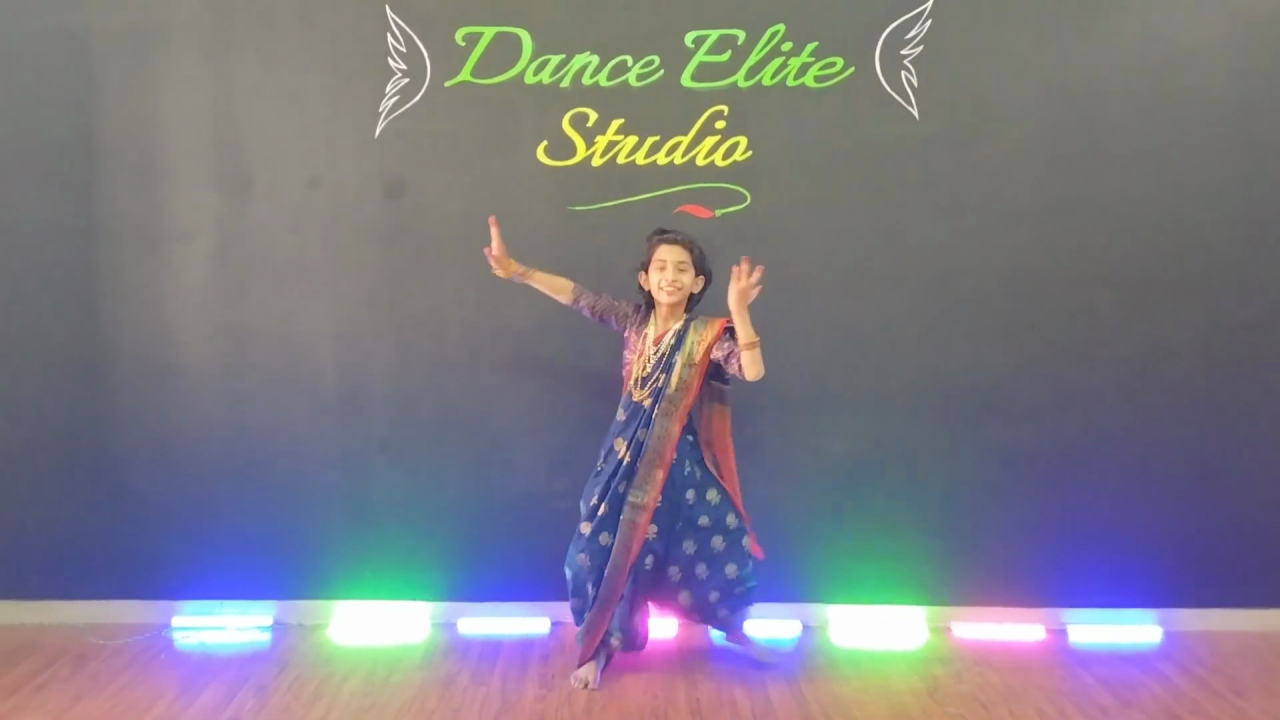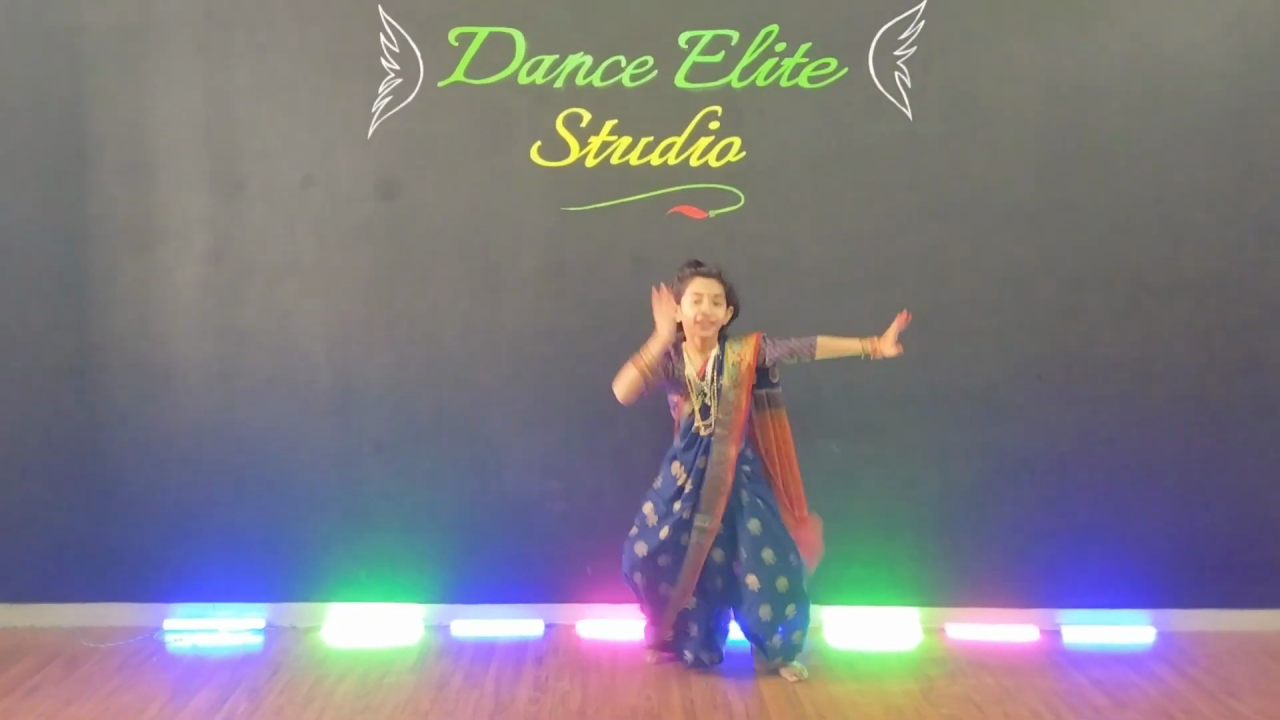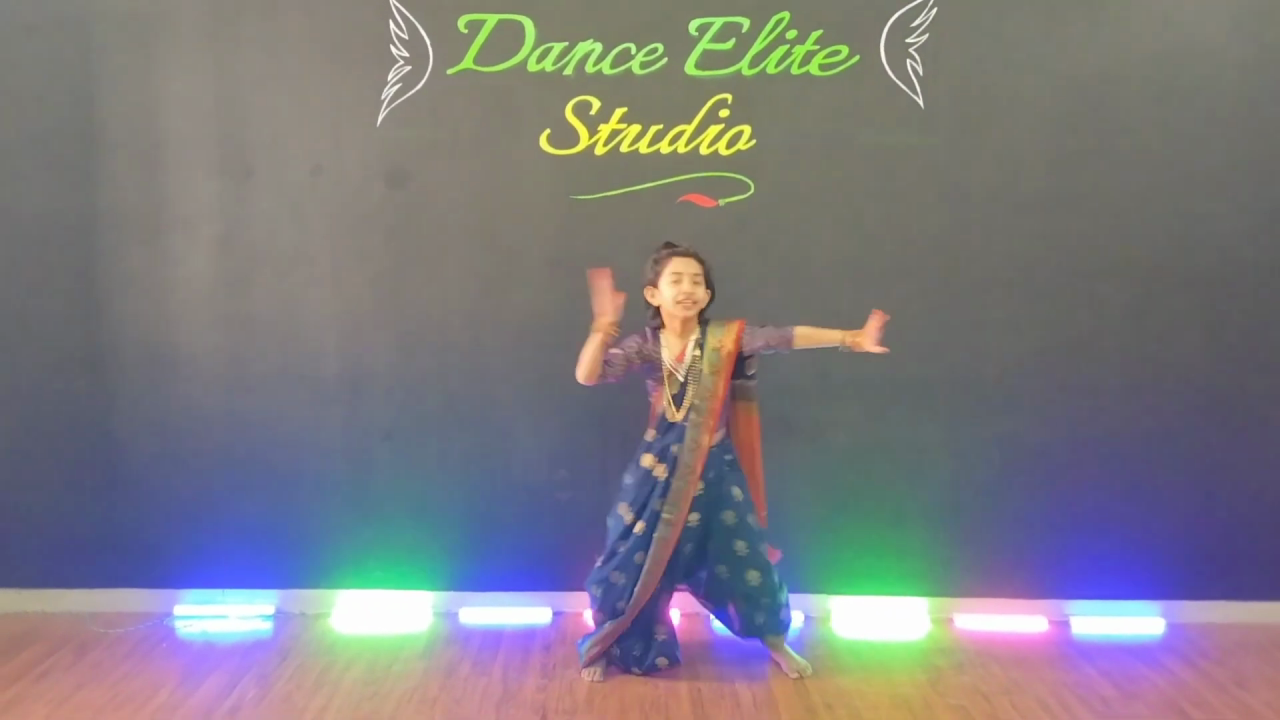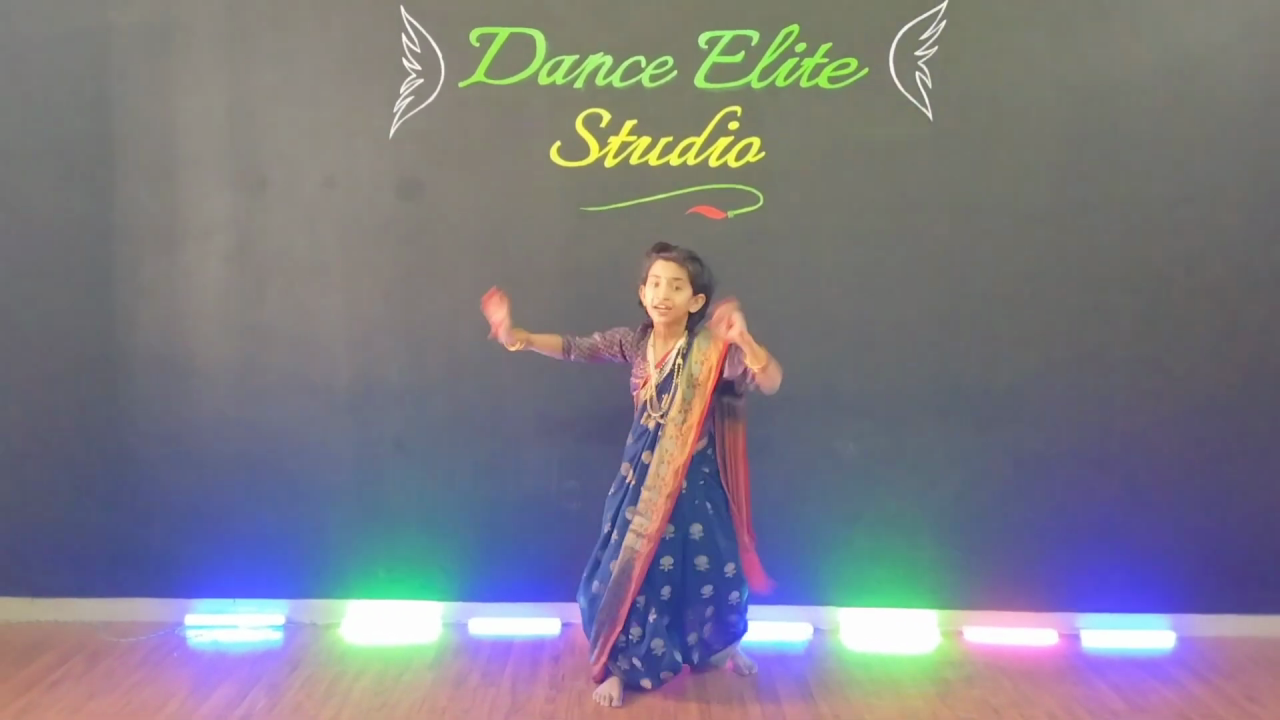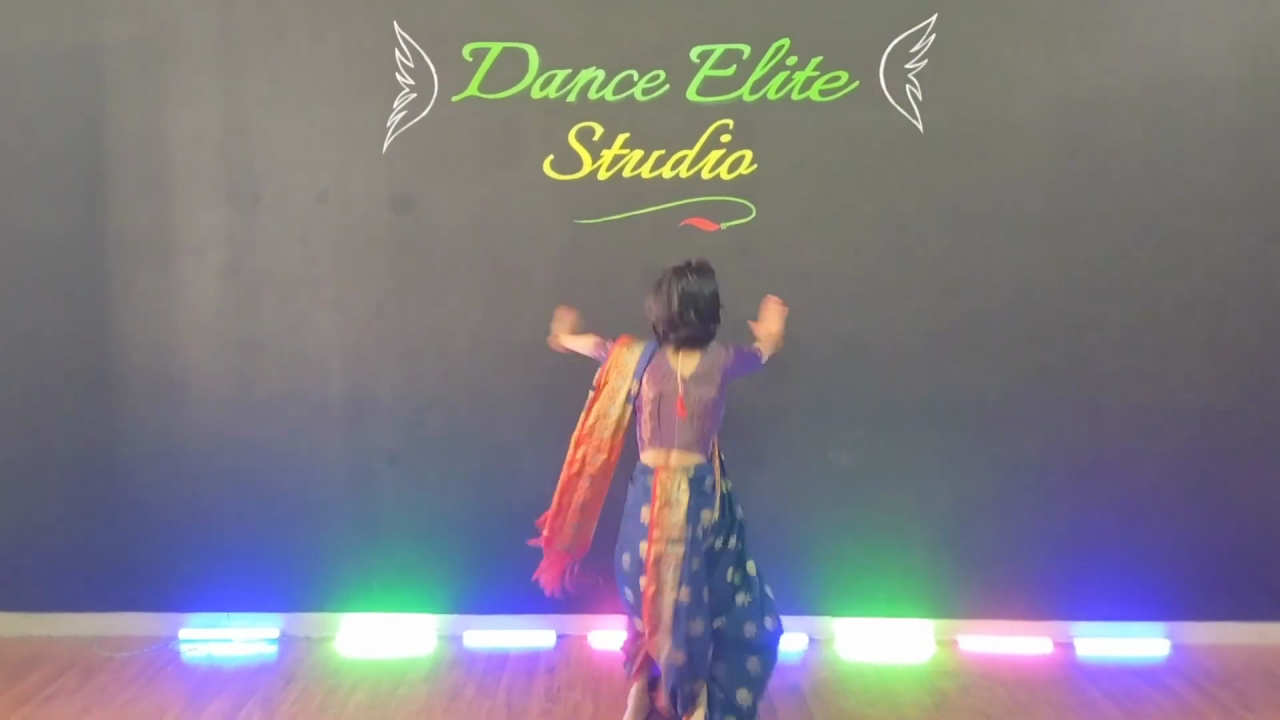
dt=1s
person 1, frame 1
left shoulder: (709, 335)
right shoulder: (631, 319)
left elbow: (753, 372)
right elbow: (575, 295)
left wrist: (739, 313)
right wrist: (515, 270)
left hip: (680, 460)
right hip: (624, 457)
left knee: (719, 544)
right knee: (600, 548)
left ankle: (732, 624)
right ankle: (598, 646)
person 1, frame 2
left shoulder: (747, 352)
right shoulder: (667, 359)
left elbow: (807, 348)
right elbow: (623, 394)
left wrist: (872, 346)
right wrist: (660, 341)
left hip: (739, 477)
right hip: (686, 476)
left knee: (770, 567)
right knee: (650, 556)
left ankle: (772, 651)
right ankle: (671, 636)
person 1, frame 3
left shoulder: (729, 338)
right shoulder: (644, 346)
left elbow: (788, 337)
right elbow: (587, 377)
left wrist: (853, 338)
right wrist: (604, 326)
left hip: (715, 467)
right hip: (659, 469)
left knee: (747, 558)
right knee: (630, 562)
left ankle: (774, 640)
right ankle: (606, 647)
person 1, frame 4
left shoulder: (714, 349)
right shoulder: (631, 342)
left elbow: (771, 381)
right elbow: (571, 348)
left wrist: (745, 341)
right wrist: (516, 335)
left hip: (694, 481)
right hip: (641, 478)
left knee: (713, 574)
right knee: (621, 573)
left ankle: (720, 647)
right ankle: (617, 668)
person 1, frame 5
left shoulder: (631, 355)
right shoulder: (717, 360)
left elbow: (595, 346)
right elbow: (758, 354)
left wrist: (566, 336)
right wrist: (768, 335)
left hip: (643, 492)
right hip: (698, 498)
left knee: (649, 601)
right knee: (714, 606)
